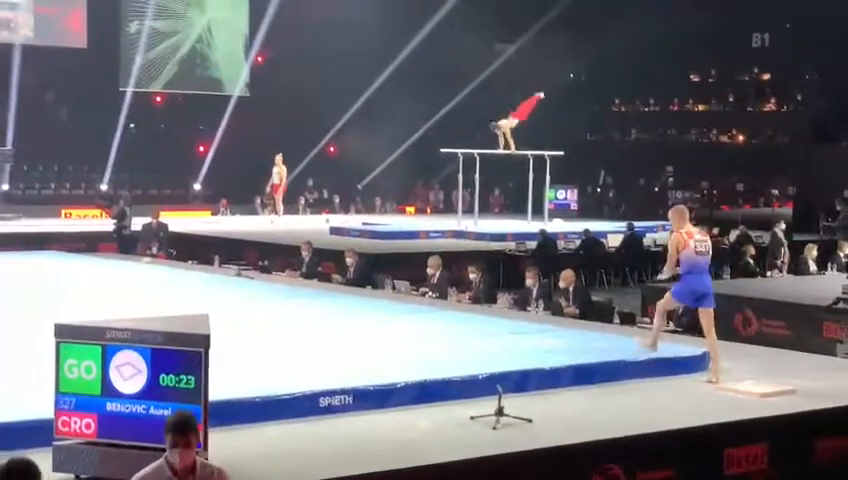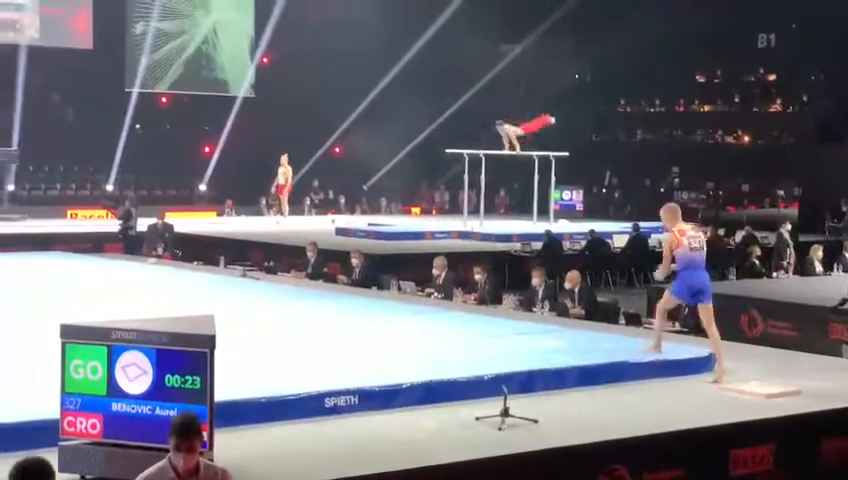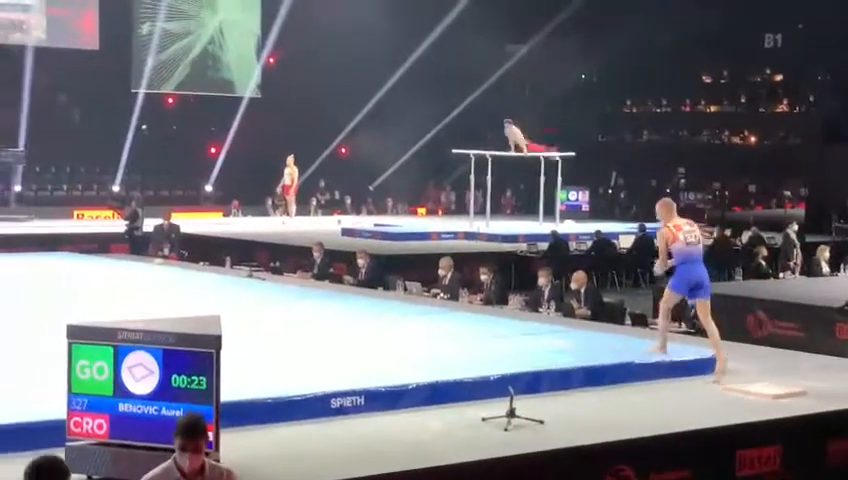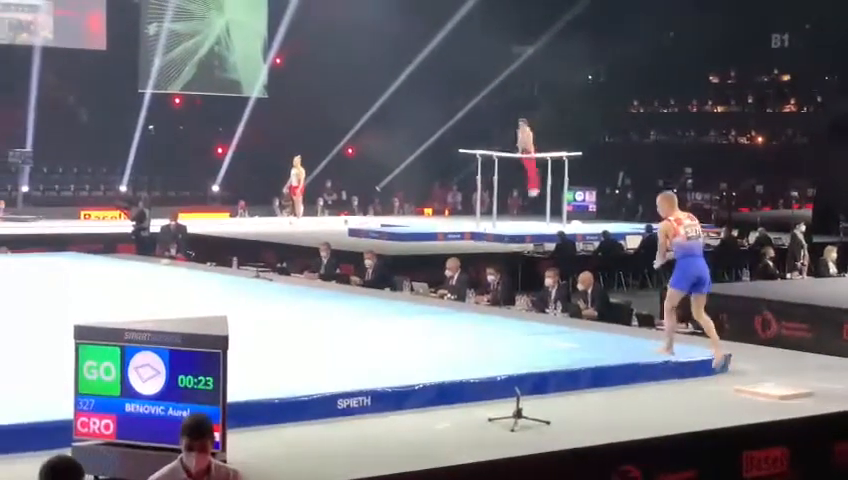
dt=0.1s
person 1, frame 1
left shoulder: (677, 237)
right shoulder: (704, 235)
left elbow: (670, 266)
left wrist: (665, 274)
right wrist: (677, 270)
left hip: (689, 282)
right hip: (706, 282)
left knee: (660, 308)
right knee: (709, 330)
left ankle: (652, 344)
right ankle: (714, 373)
person 1, frame 2
left shoulder: (670, 236)
right shoulder: (697, 231)
left elbow: (665, 266)
left wrist: (661, 274)
left hip: (686, 278)
right hip: (703, 277)
left knee: (661, 308)
right knee: (709, 325)
left ankle: (656, 347)
right ankle: (720, 365)
person 1, frame 3
left shoulder: (665, 231)
right shoulder: (692, 225)
left elbow: (662, 261)
left wrist: (660, 268)
left hip: (684, 273)
right hip: (701, 271)
left knee: (664, 307)
right knee: (707, 320)
left ankle: (662, 347)
right ankle: (720, 359)
person 1, frame 4
left shoulder: (666, 225)
right shoulder: (693, 219)
left elbow: (662, 254)
left wrist: (658, 263)
left hip: (684, 267)
right hip: (701, 265)
left knee: (669, 307)
right knee: (700, 314)
left ankle: (668, 348)
right ankle: (716, 348)
